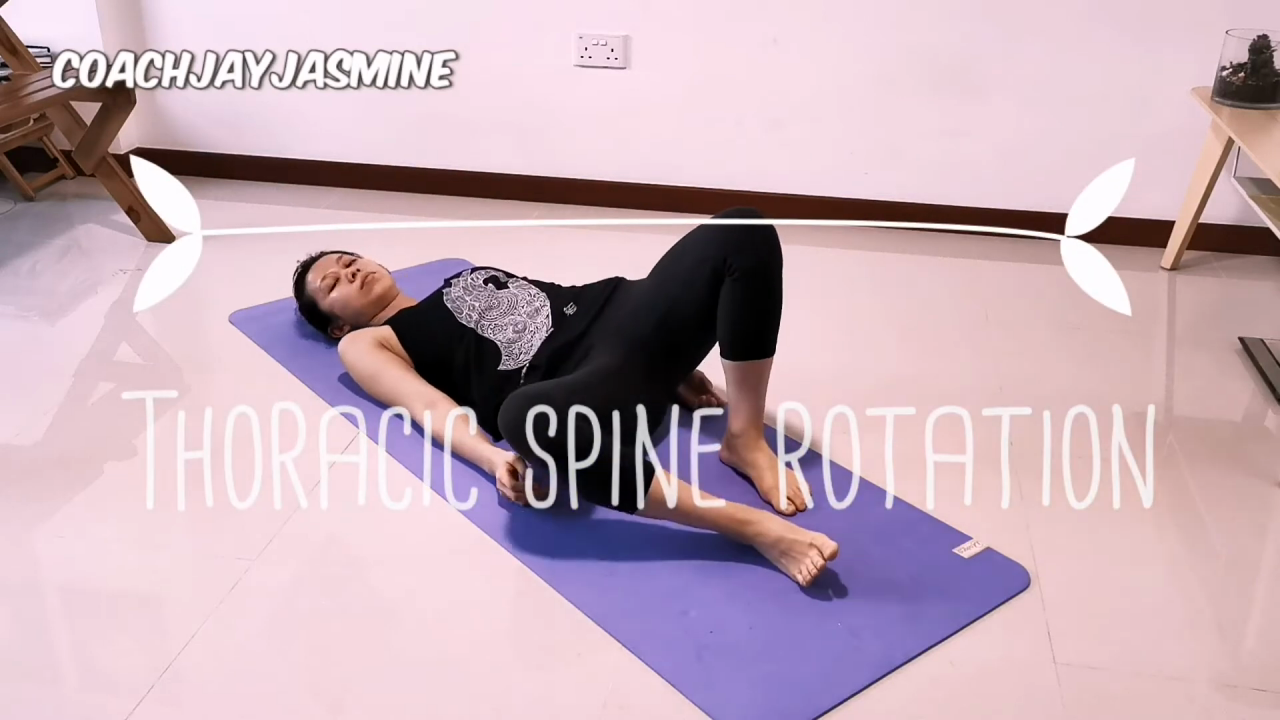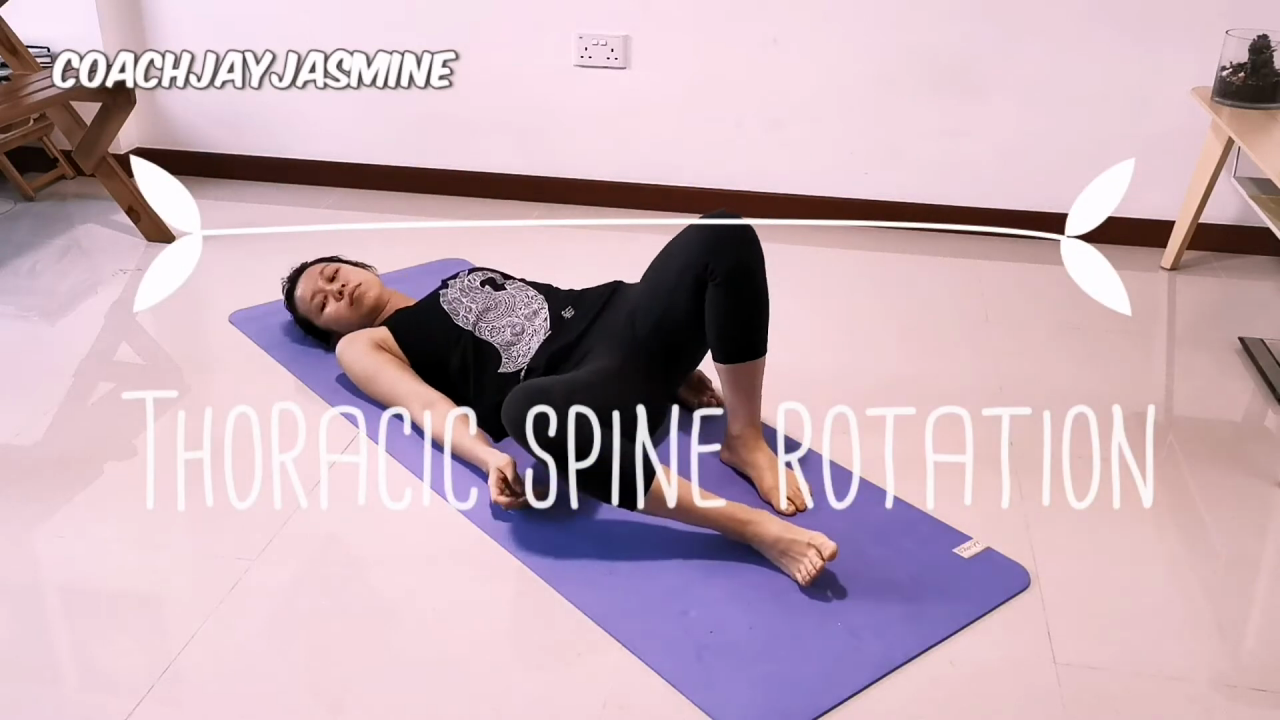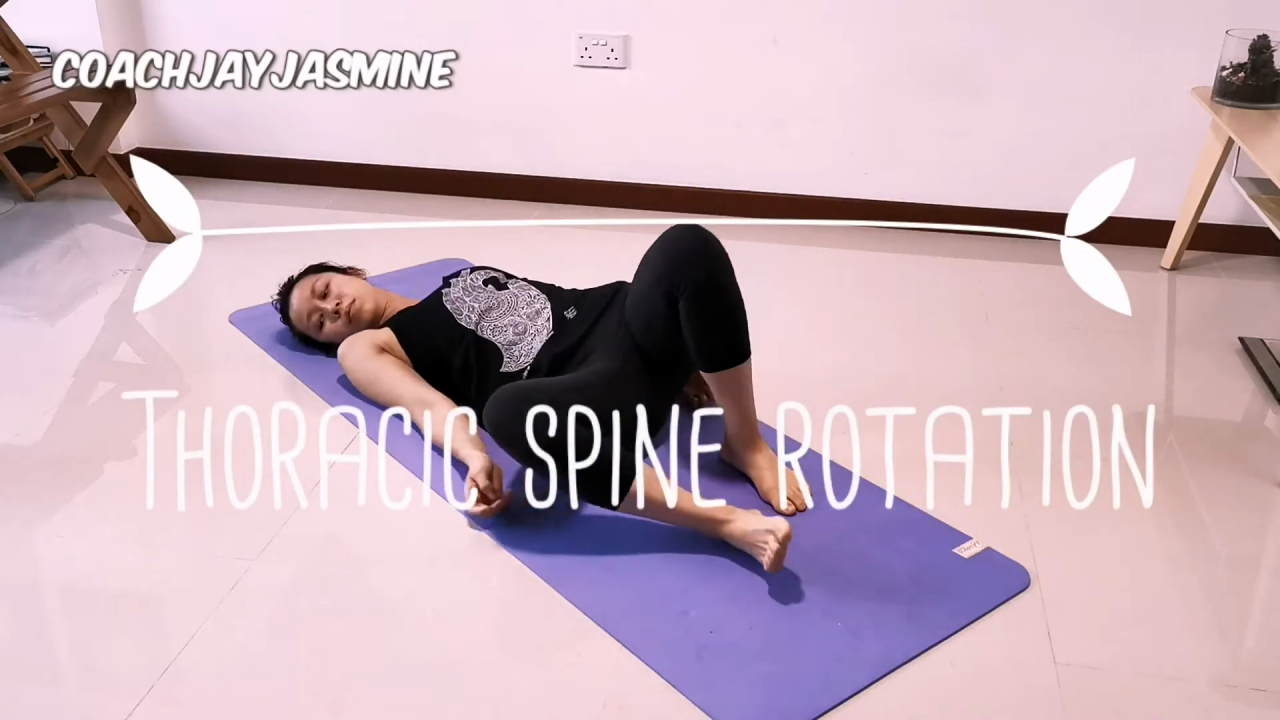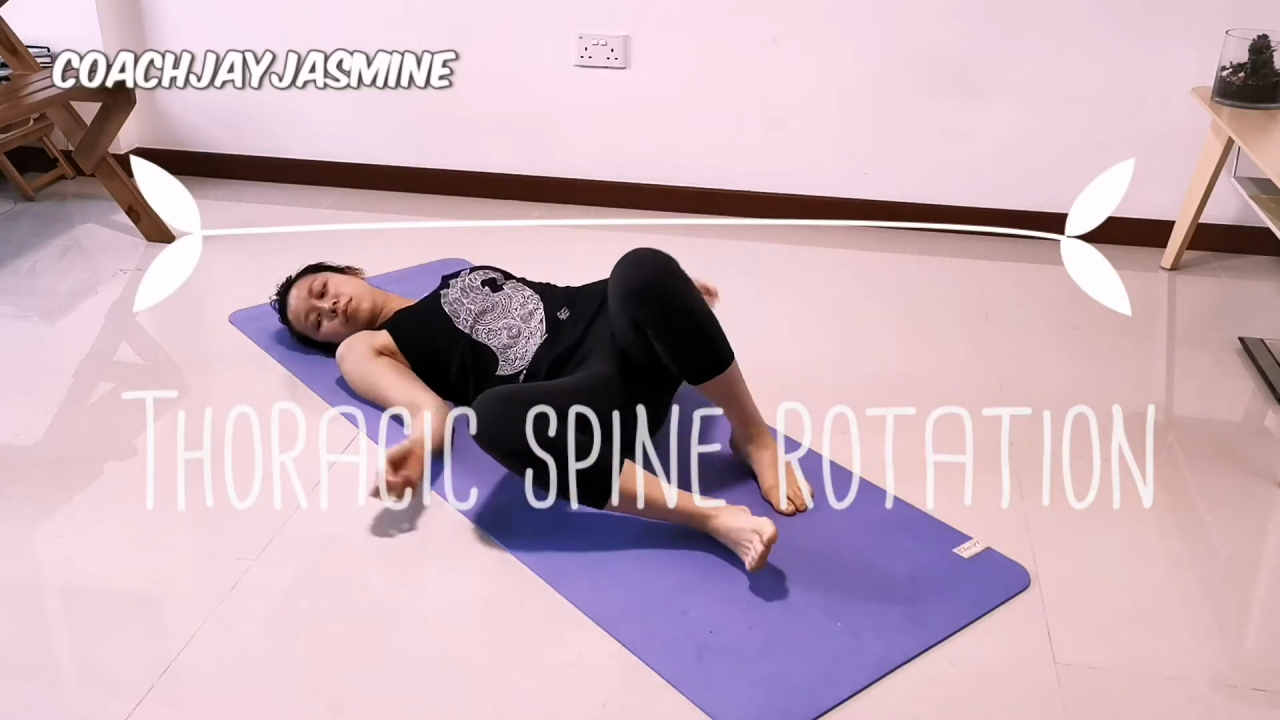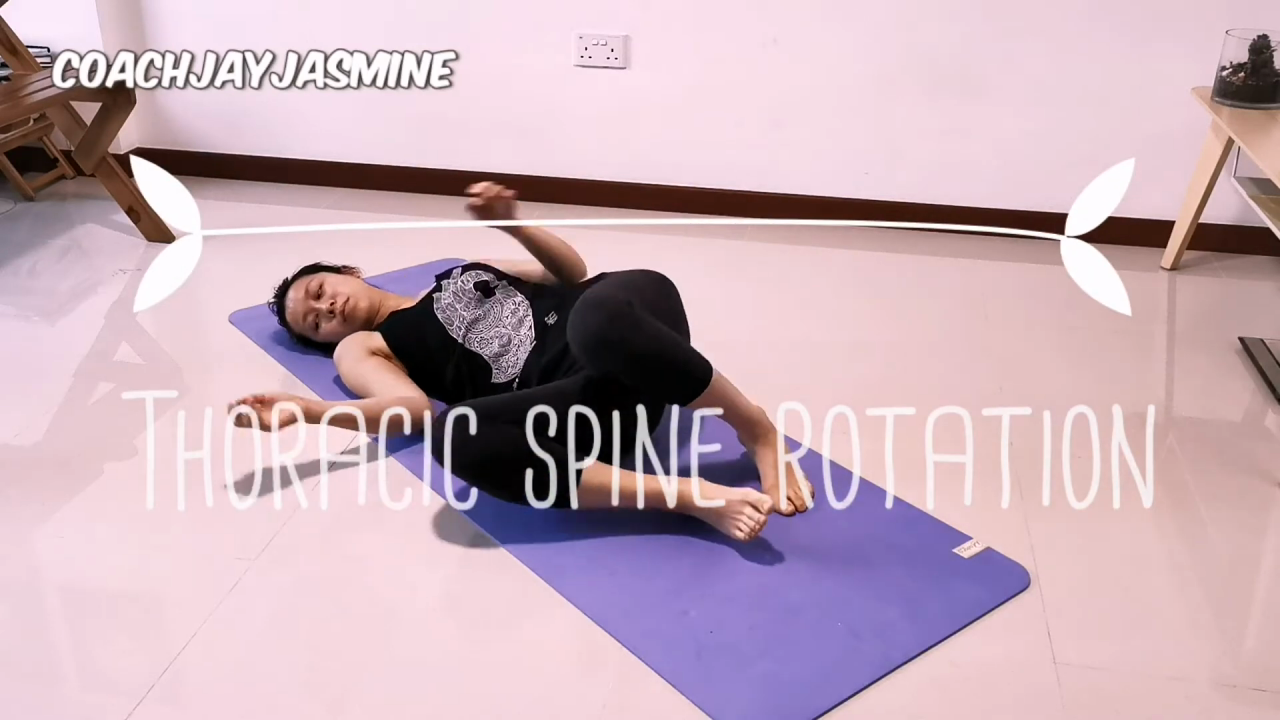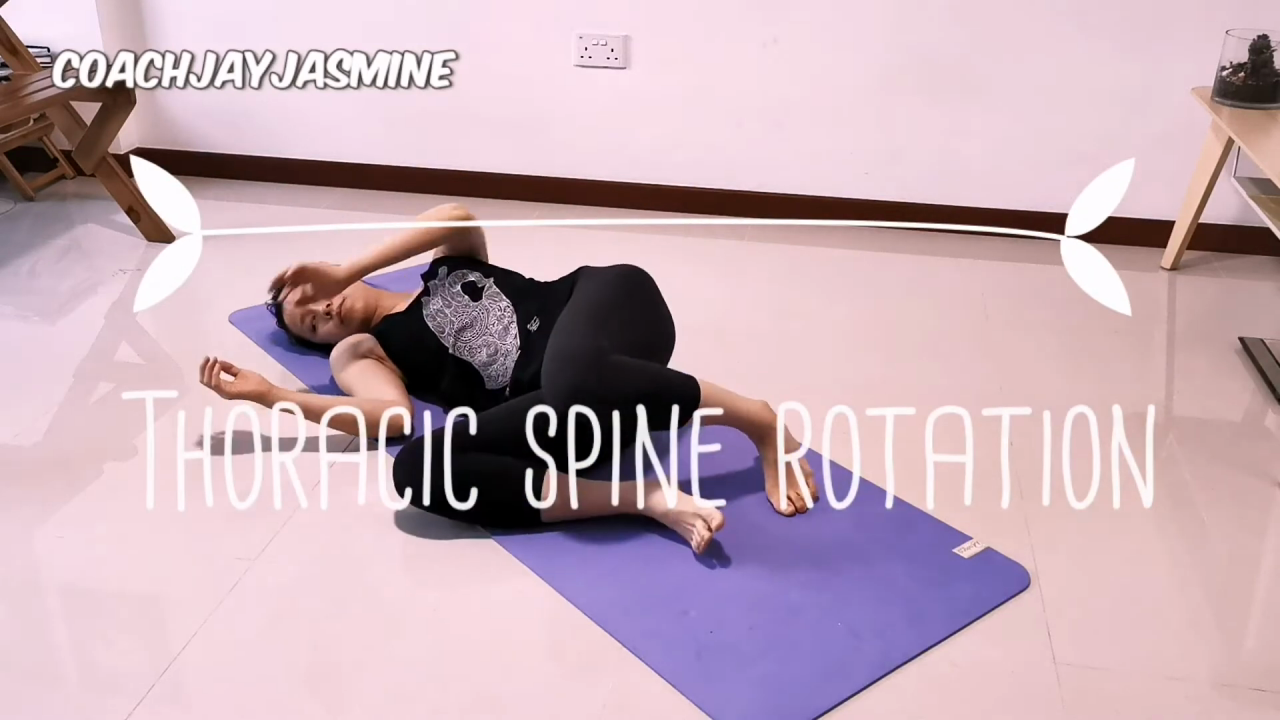
dt=0.2s
person 1, frame 1
left shoulder: (465, 278)
right shoulder: (365, 345)
right elbow: (430, 407)
left wrist: (671, 364)
right wrist: (493, 458)
right hip: (582, 382)
left knee: (742, 234)
right knee: (524, 415)
left ankle: (744, 440)
right ankle: (753, 526)
person 1, frame 2
left shoulder: (461, 281)
right shoulder: (362, 347)
right elbow: (429, 407)
left wrist: (675, 364)
right wrist: (492, 459)
left hip: (626, 321)
right hip: (587, 383)
left knee: (721, 237)
right knee: (523, 410)
left ankle: (745, 441)
right ankle: (752, 525)
person 1, frame 3
left shoulder: (461, 277)
right shoulder: (364, 349)
right elbow: (430, 405)
left wrist: (689, 340)
right wrist: (473, 460)
right hip: (594, 388)
left knee: (685, 247)
right knee: (506, 411)
left ankle: (746, 442)
right ankle: (725, 521)
person 1, frame 4
left shoulder: (458, 279)
right shoulder: (361, 349)
right elbow: (428, 406)
left wrist: (668, 292)
right wrist: (419, 452)
left hip: (625, 334)
right hip: (587, 398)
left knee: (643, 268)
right knee: (491, 422)
left ankle: (752, 434)
right ankle: (709, 516)
person 1, frame 5
left shoulder: (461, 275)
right shoulder: (359, 351)
left elbow: (570, 270)
right elbow: (409, 409)
left wrist: (511, 221)
right wrist: (308, 412)
right hip: (586, 401)
left knee: (597, 318)
right knee: (453, 437)
left ankle: (754, 429)
right ankle: (687, 497)
person 1, frame 6
left shoulder: (447, 265)
right shoulder: (355, 354)
left elbow: (461, 221)
right elbow: (390, 414)
left wrist: (337, 274)
right wrist: (269, 395)
right hip: (562, 410)
left knee: (577, 373)
right knee: (415, 468)
left ankle: (755, 419)
right ankle: (644, 499)
